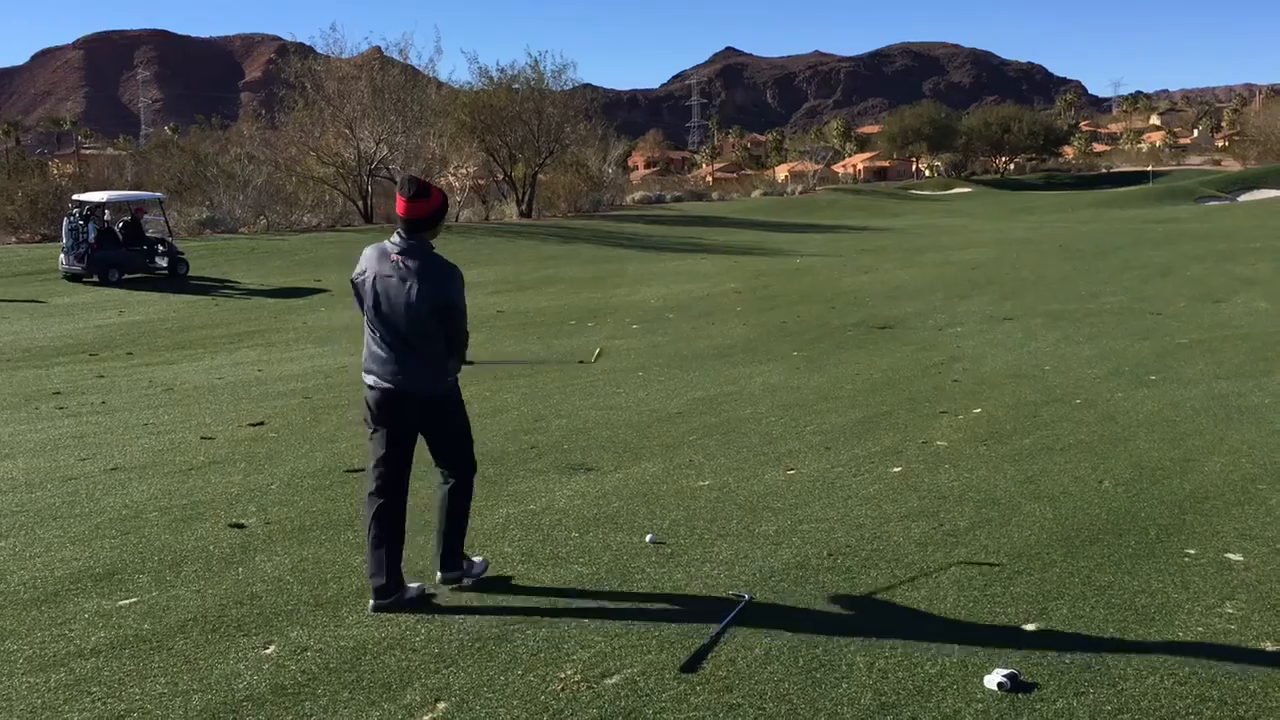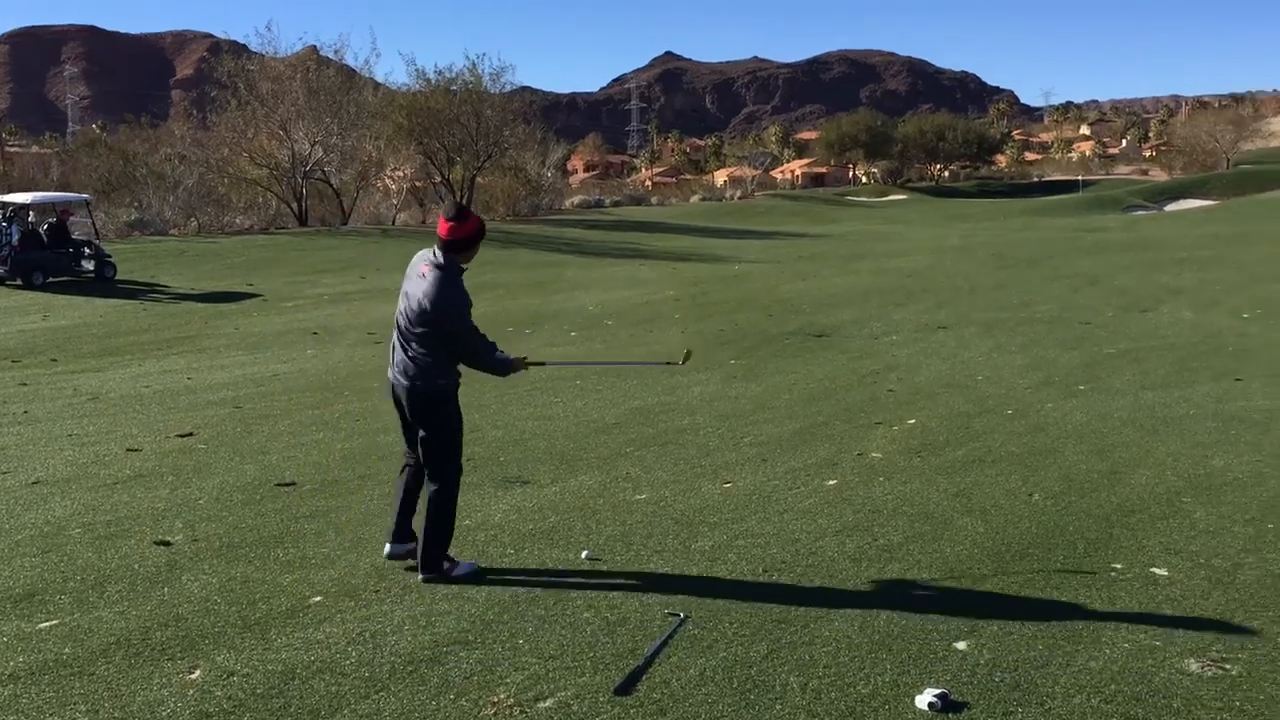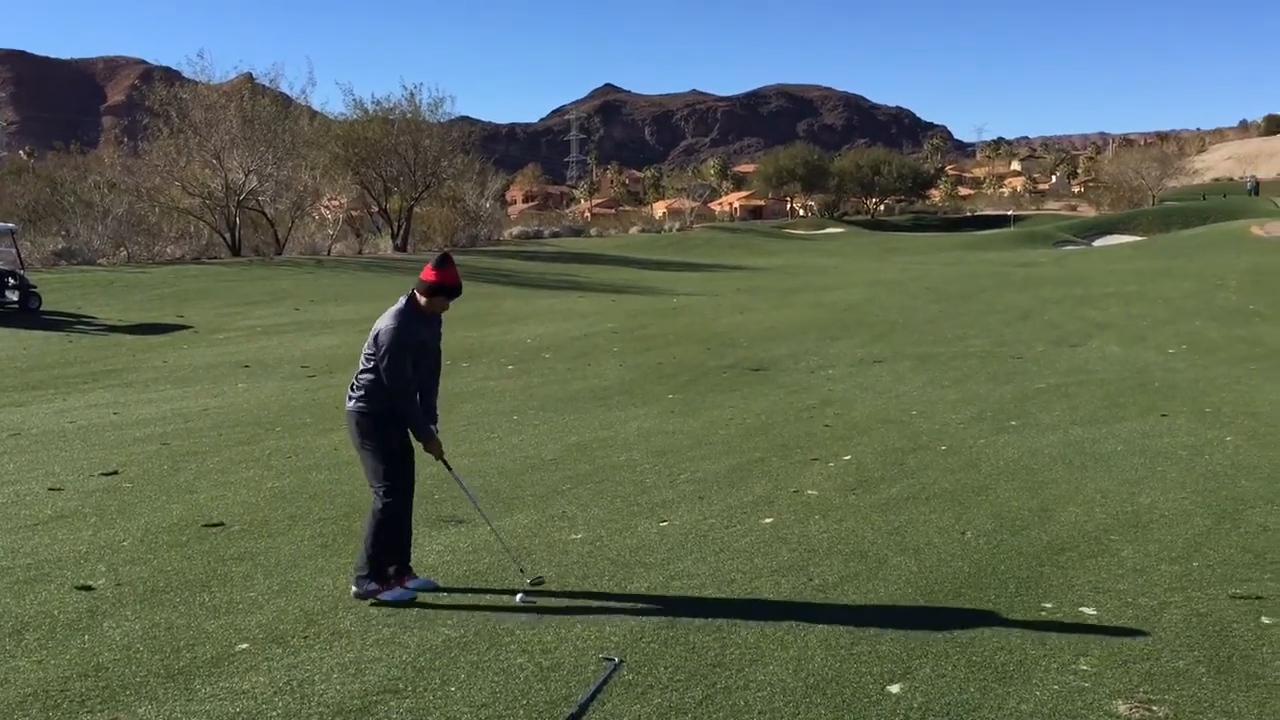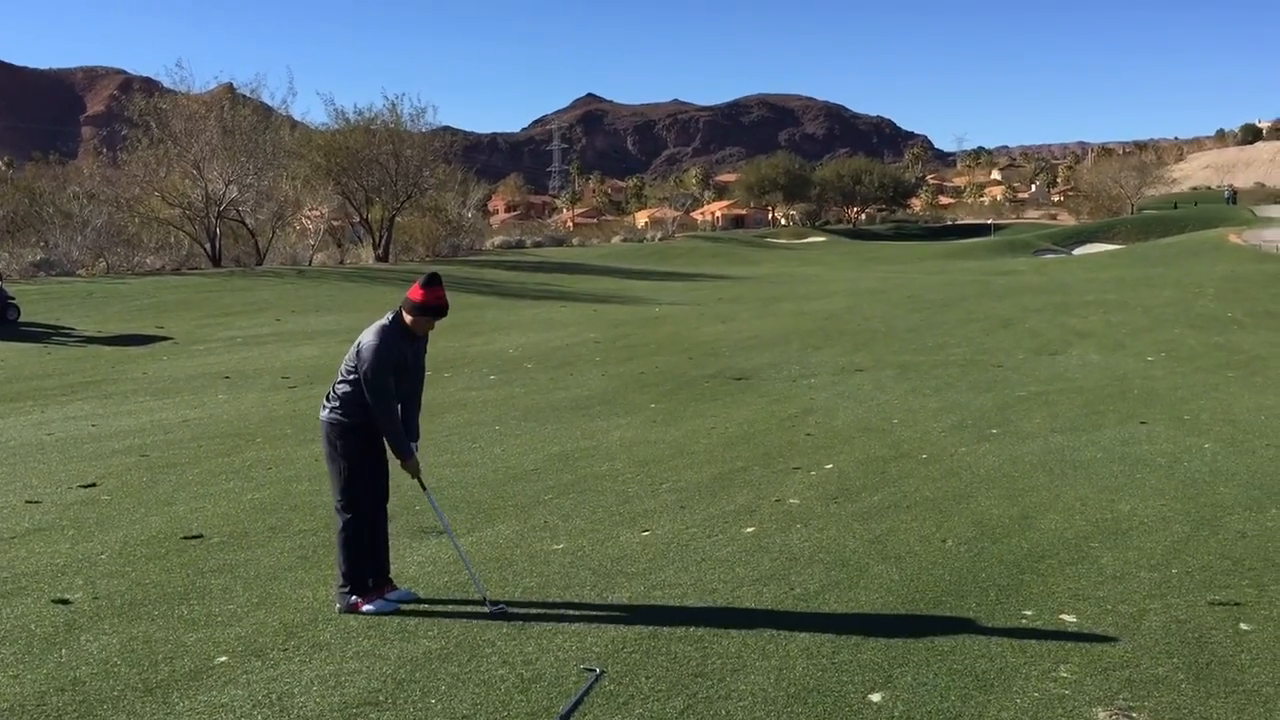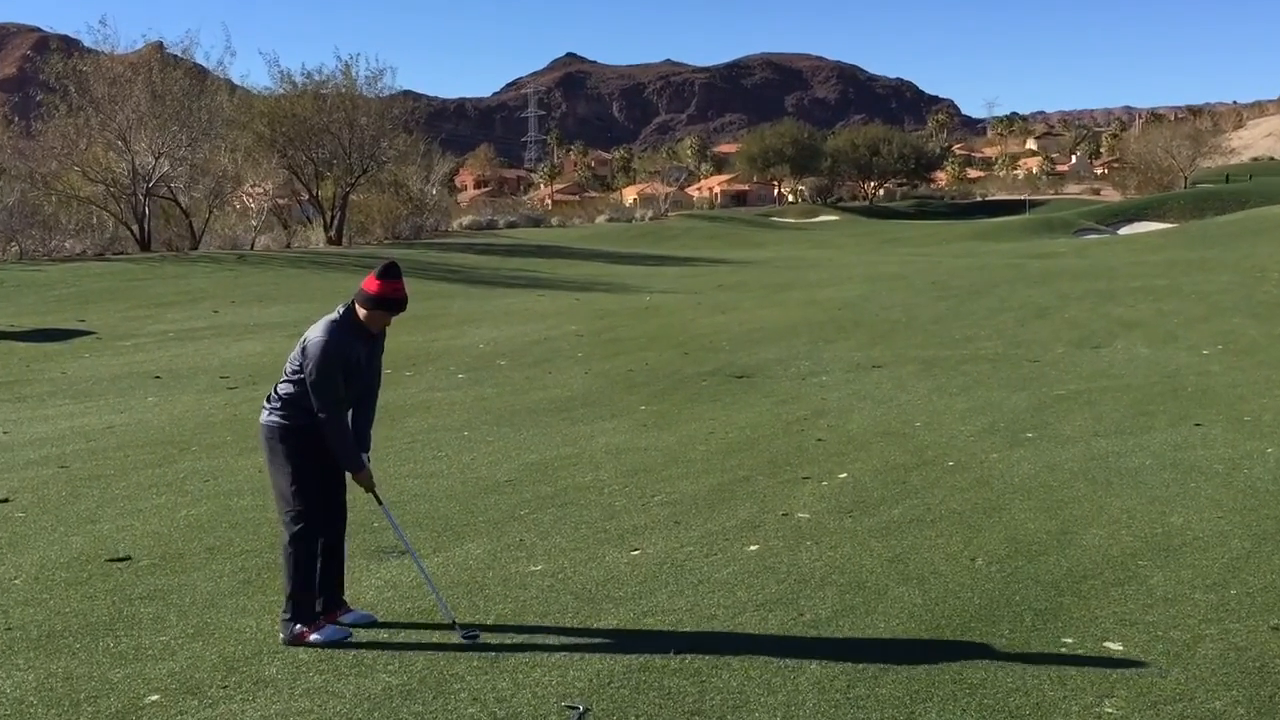
dt=0.7s
person 1, frame 1
left shoulder: (366, 261)
right shoulder: (444, 275)
right elbow: (456, 341)
right wrist: (449, 361)
left hip: (381, 390)
right hip: (432, 392)
left knee: (385, 487)
right knee: (458, 472)
left ankle: (386, 587)
right ankle: (452, 564)
person 1, frame 2
left shoulder: (421, 260)
right shoulder: (450, 293)
right elbow: (469, 349)
left wrist: (497, 355)
right wrist: (507, 365)
left hip: (402, 379)
right hip: (432, 389)
left knee: (419, 459)
right knee: (443, 473)
left ankle: (401, 538)
right ankle: (433, 562)
person 1, frame 3
left shoulder: (431, 319)
right shoulder: (395, 328)
left elbow: (429, 376)
right elbow: (401, 390)
left wrist: (429, 426)
right wrist: (425, 435)
left hip: (393, 414)
right hip: (370, 414)
left knee: (403, 492)
right knee: (389, 494)
left ankle: (398, 570)
right ankle: (368, 578)
person 1, frame 4
left shoulder: (416, 337)
right shoulder: (378, 343)
left elbow: (411, 392)
right elbow: (383, 405)
left wrist: (411, 443)
right wrist: (404, 453)
left hip: (368, 425)
right hip: (344, 425)
left knee: (376, 505)
right knee: (353, 508)
left ankle: (378, 582)
right ankle: (351, 592)
person 1, frame 5
left shoulder: (373, 334)
right shoulder: (326, 340)
left elbow: (366, 395)
right elbow: (329, 411)
left wrist: (360, 452)
right wrist: (354, 465)
left hip: (318, 430)
right hip: (288, 429)
left knee: (333, 516)
right knee: (304, 521)
left ankle: (329, 604)
right ankle: (298, 619)
